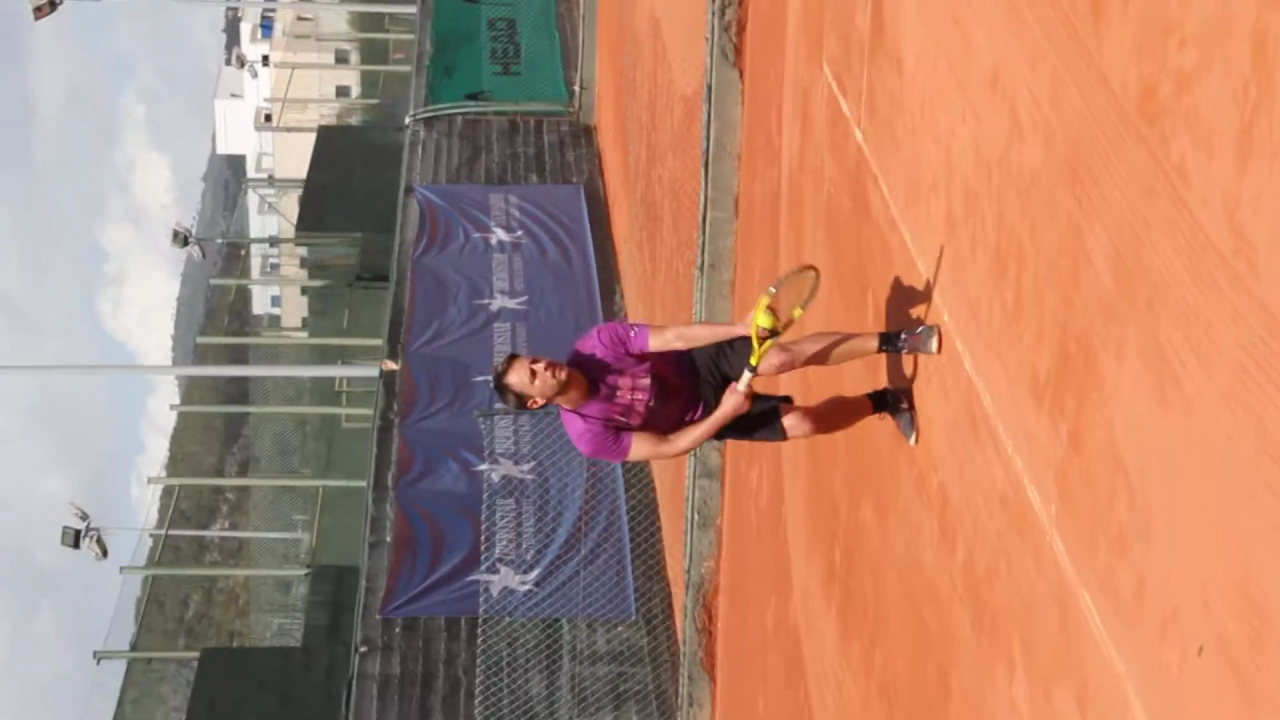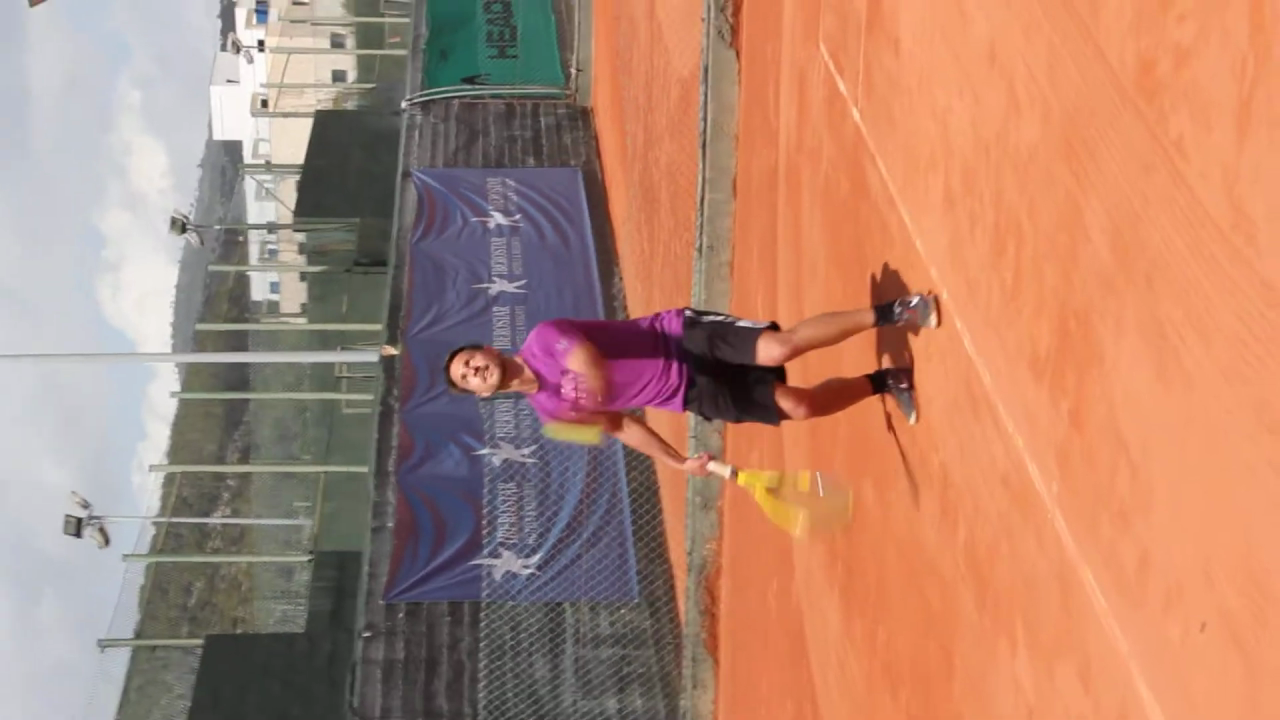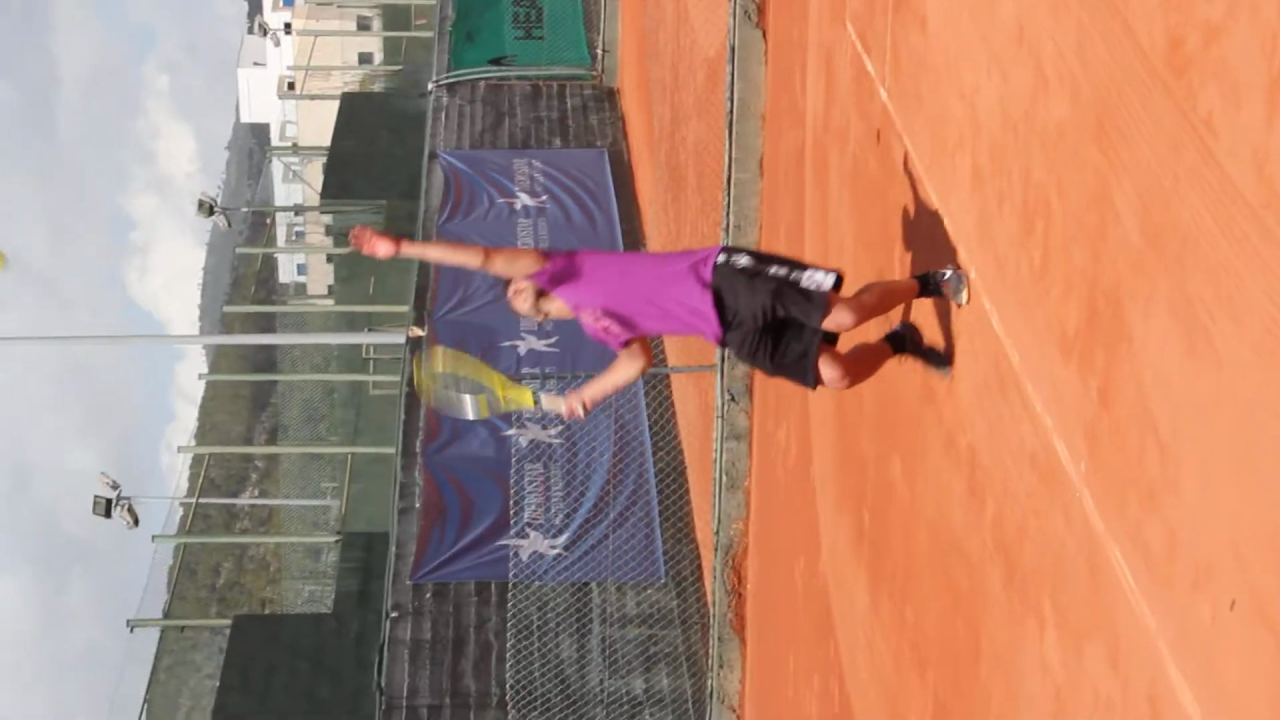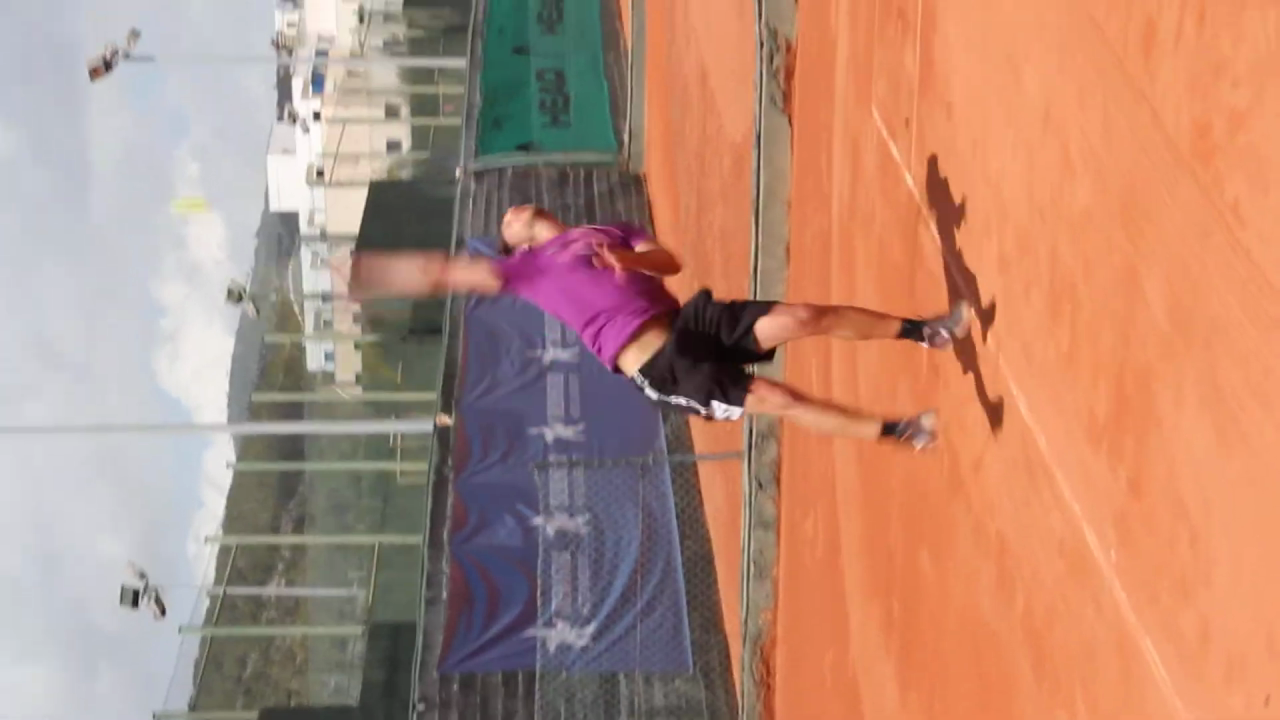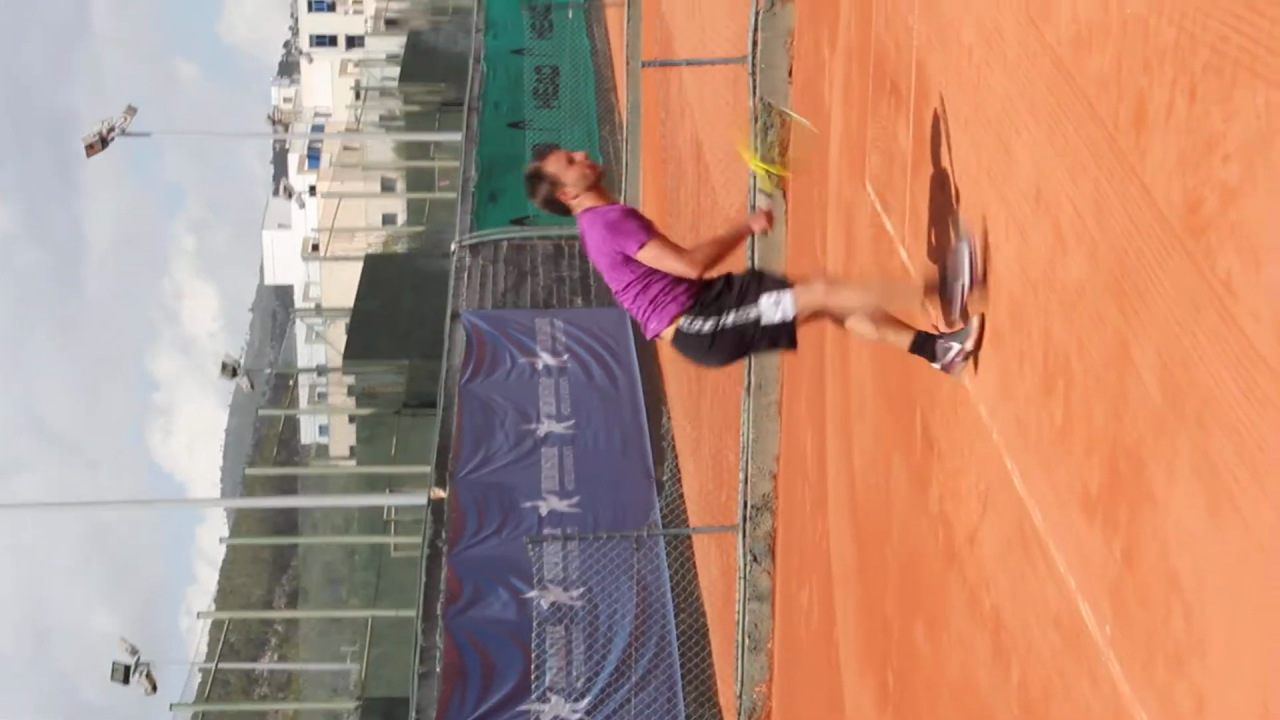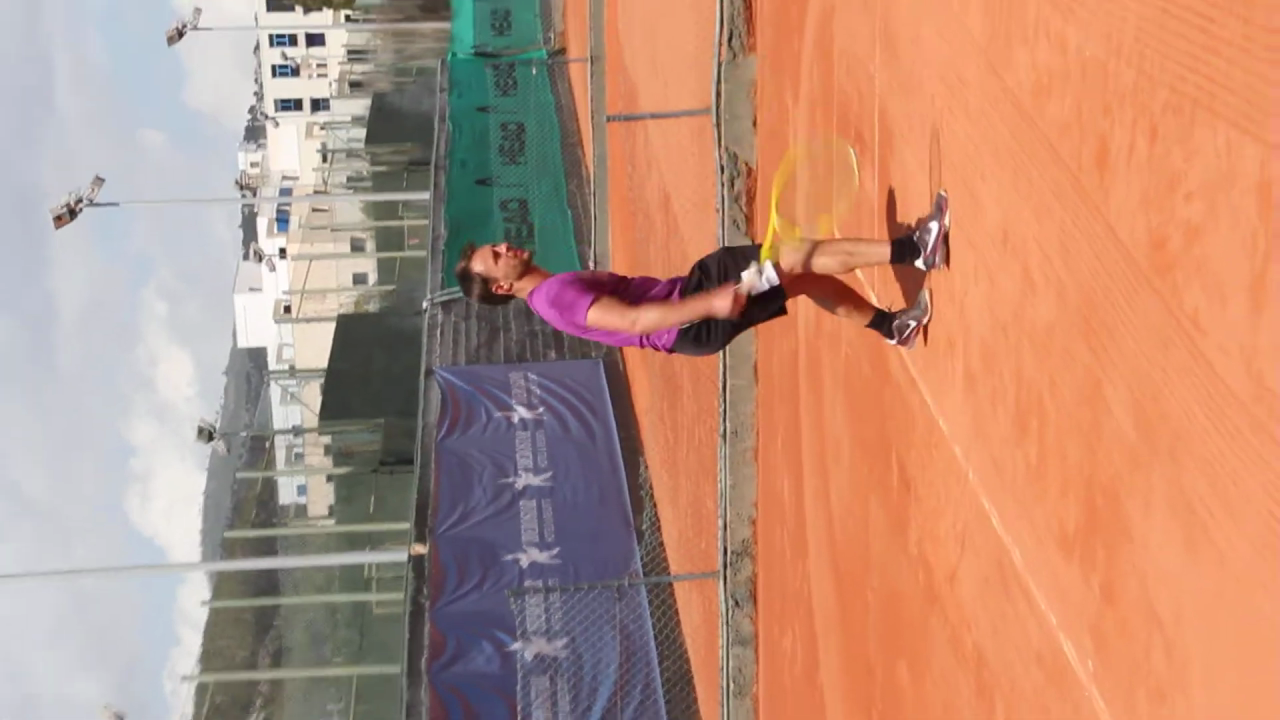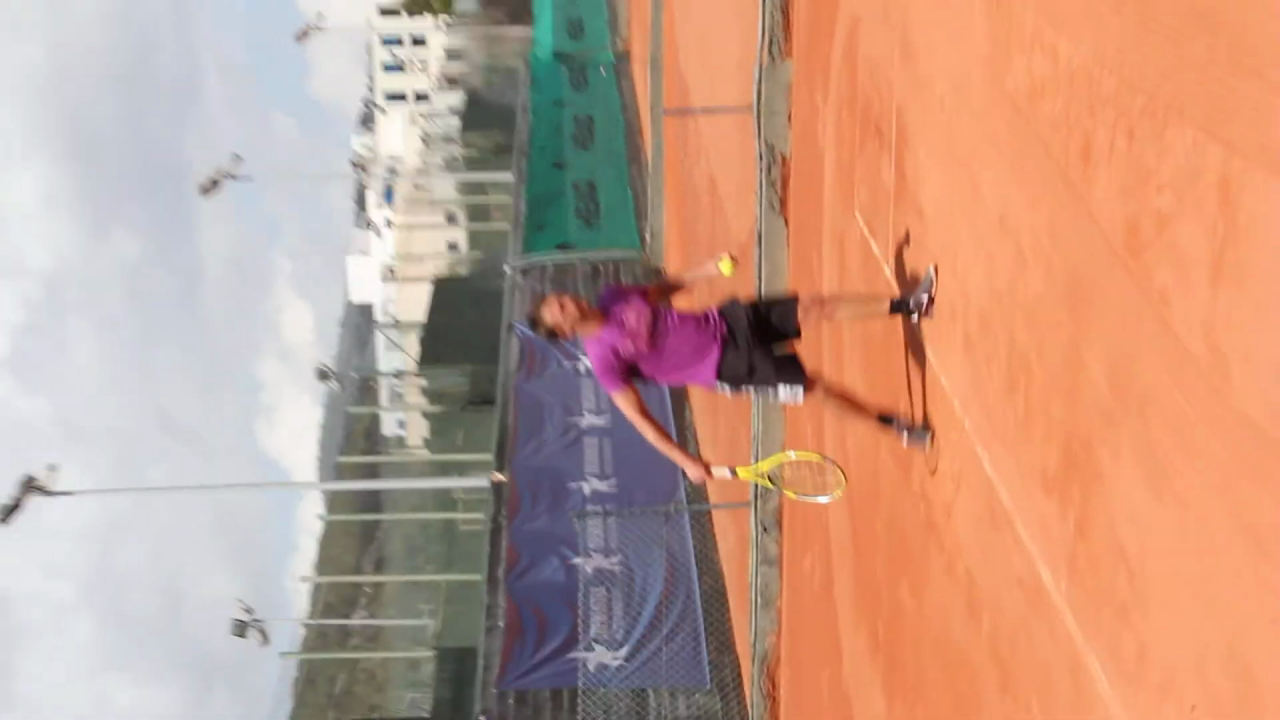
dt=0.5s
person 1, frame 1
left shoulder: (598, 343)
right shoulder: (588, 436)
left elbow: (674, 336)
right elbow: (668, 447)
left wrist: (744, 324)
right wrist: (722, 414)
left hip: (701, 358)
right hip: (706, 415)
left knee: (780, 357)
right knee: (803, 422)
left ankle: (896, 340)
right ankle: (886, 401)
person 1, frame 2
left shoulder: (542, 341)
right shoulder: (549, 410)
left elbow: (588, 358)
right elbow: (620, 425)
left wrist: (593, 386)
right wrist: (677, 463)
left hip: (684, 337)
right hip: (693, 393)
left knee: (779, 347)
right knee: (799, 406)
left ankle: (892, 312)
right ankle: (884, 381)
person 1, frame 3
left shoulder: (558, 271)
right shoulder: (597, 328)
left elbow: (489, 258)
right elbow: (639, 361)
left wrist: (405, 248)
right wrist: (582, 396)
left hip: (722, 278)
right hip: (737, 336)
left knee: (846, 313)
right knee: (832, 373)
left ankle: (931, 281)
right ankle: (900, 346)
person 1, frame 4
left shoulder: (609, 235)
right shoulder: (527, 265)
left elbow: (670, 264)
right elbow: (447, 273)
left wrist: (630, 259)
right wrist: (379, 270)
left hip: (689, 323)
right hip: (663, 371)
left knee: (797, 320)
right knee: (777, 400)
left ankle: (922, 330)
right ankle: (894, 428)
person 1, frame 5
left shoulder: (603, 226)
right shoulder: (608, 220)
right elbow: (695, 263)
right wrist: (746, 228)
left hip: (704, 325)
right hip: (700, 331)
left knee: (837, 306)
right knee: (821, 292)
left ankle: (936, 348)
right ankle: (931, 291)
person 1, frame 6
left shoulder: (559, 289)
right shoulder: (555, 298)
right elbow: (635, 320)
right wrist: (709, 303)
left hip: (684, 298)
right hip: (694, 328)
left knee: (804, 274)
right knee: (797, 260)
left ankle: (891, 326)
right ankle: (913, 249)
person 1, frame 7
left shoulder: (611, 298)
right shoulder: (603, 360)
left elbow: (659, 291)
right elbow: (638, 417)
right wrist: (687, 462)
left hip: (724, 325)
right hip: (726, 367)
left knee: (815, 306)
right knee: (815, 387)
left ankle: (907, 306)
right ankle: (893, 424)
